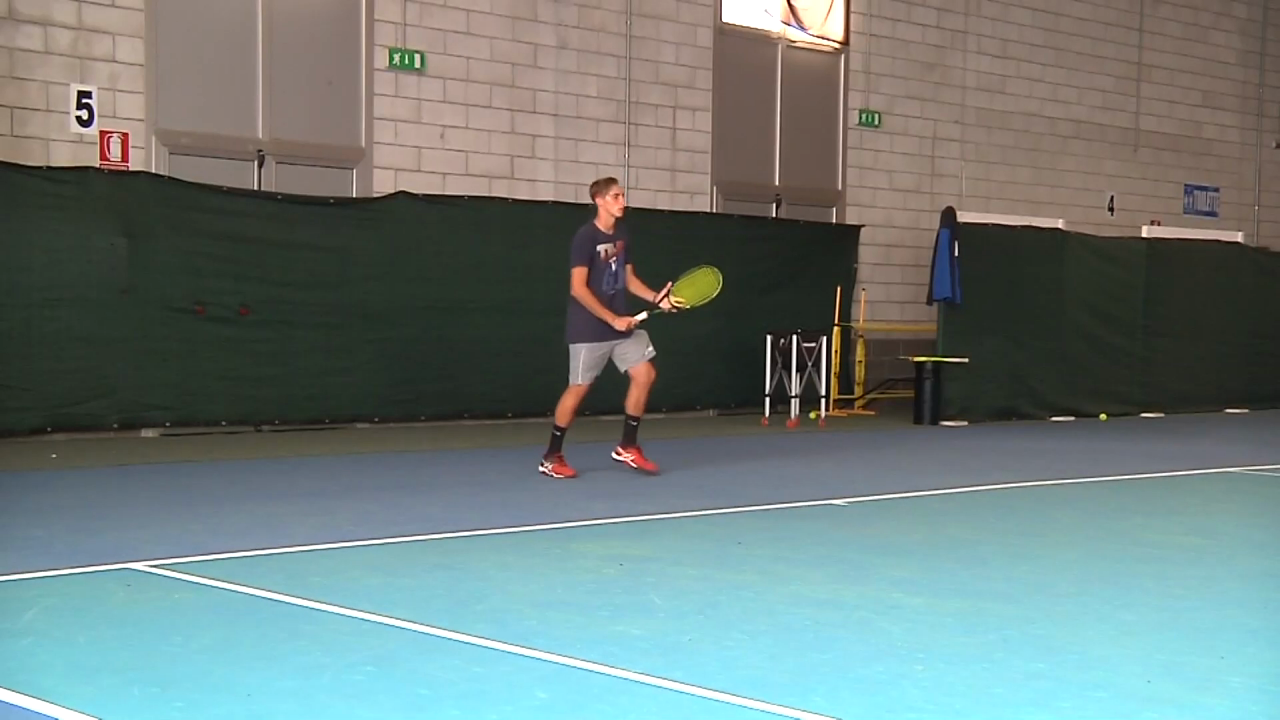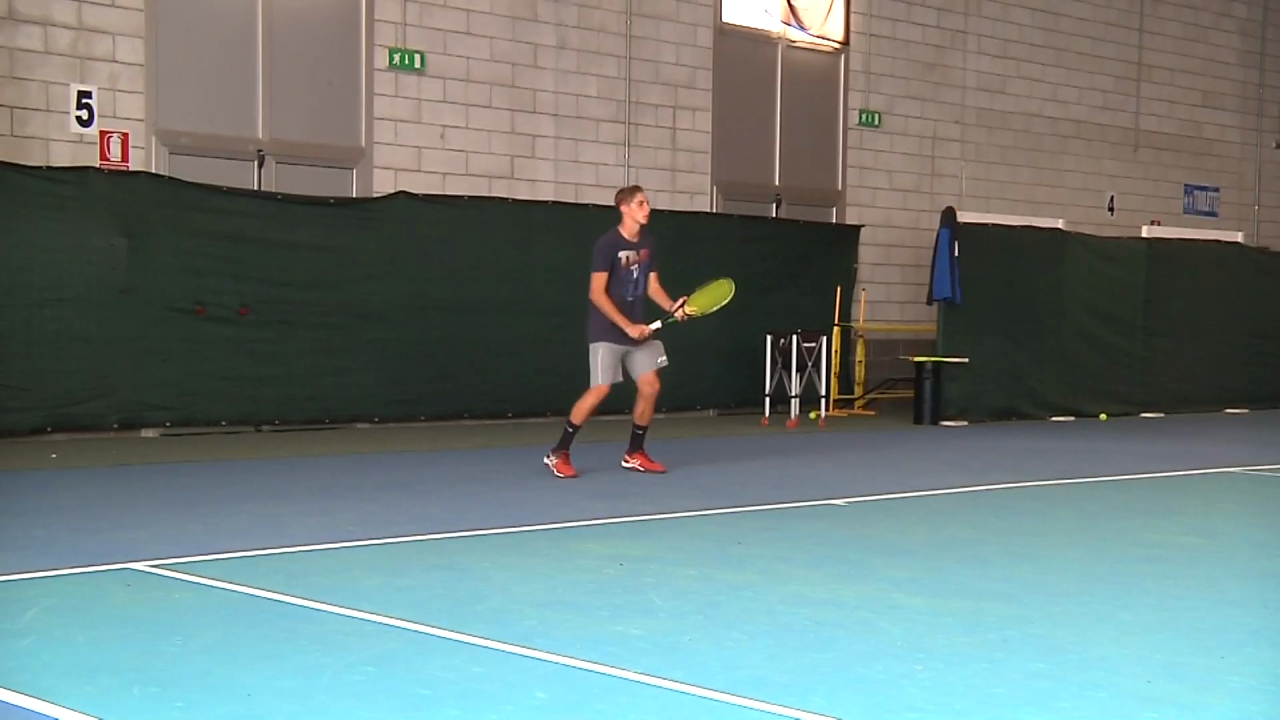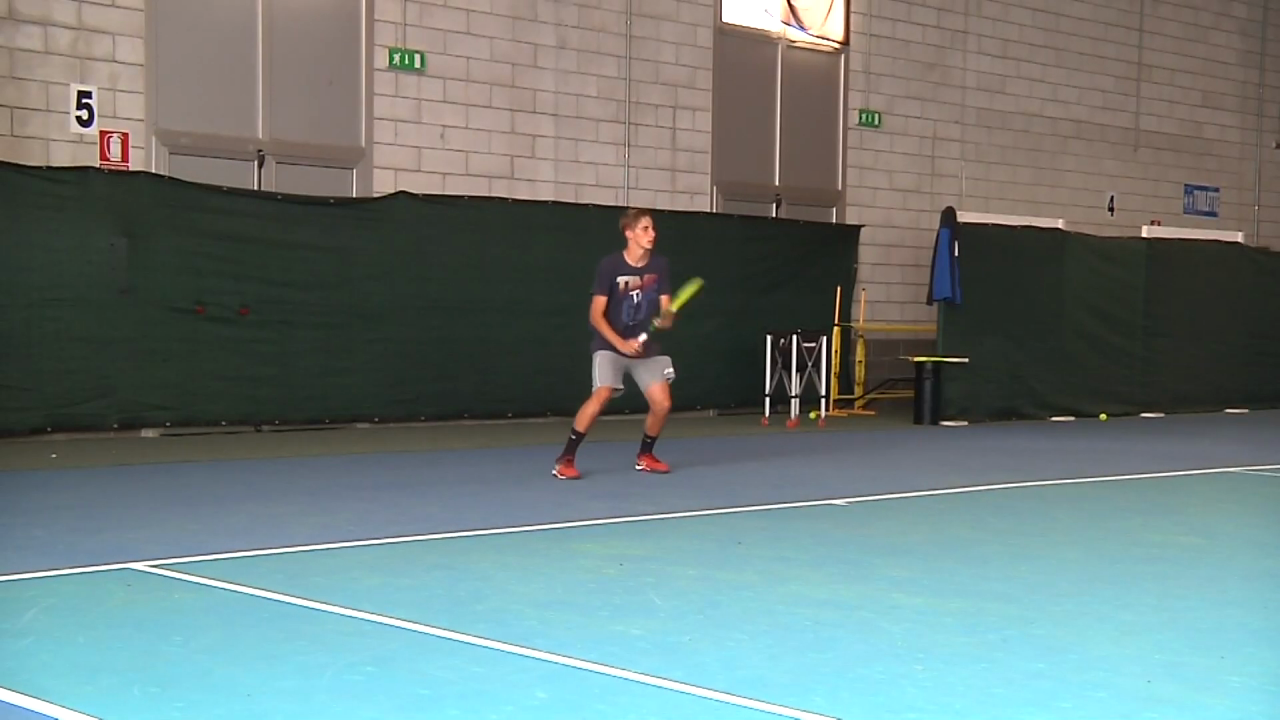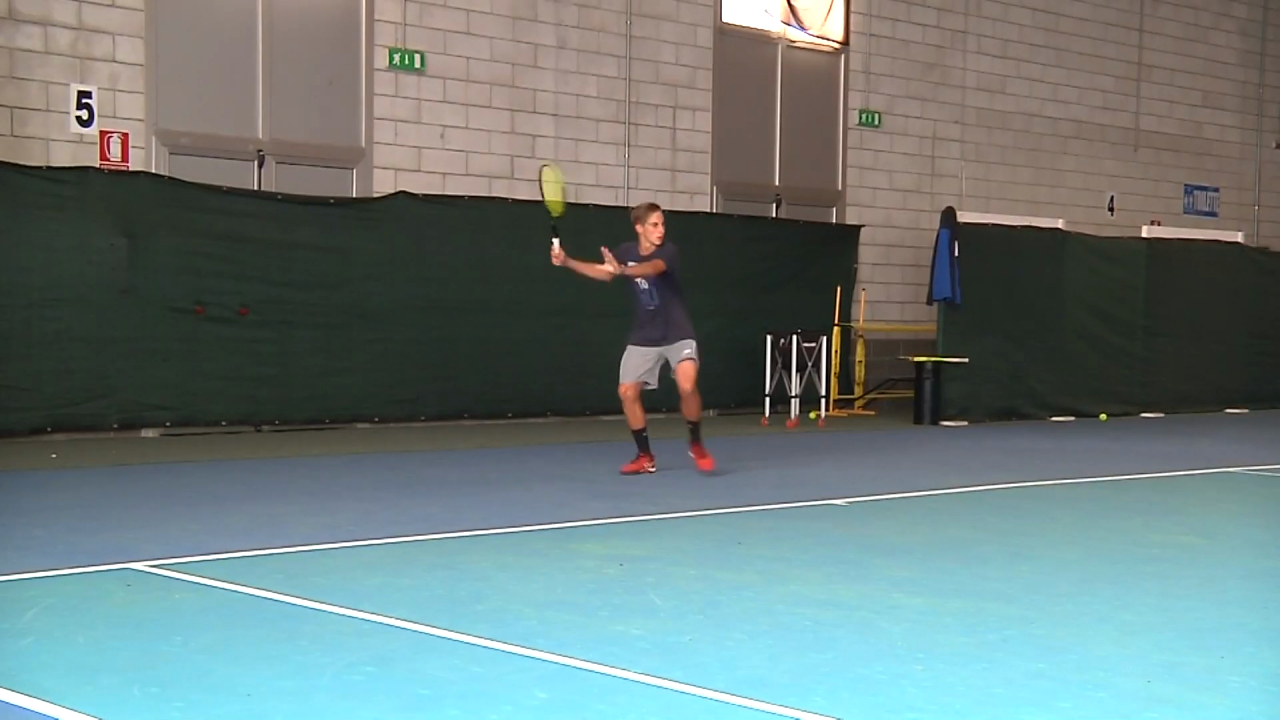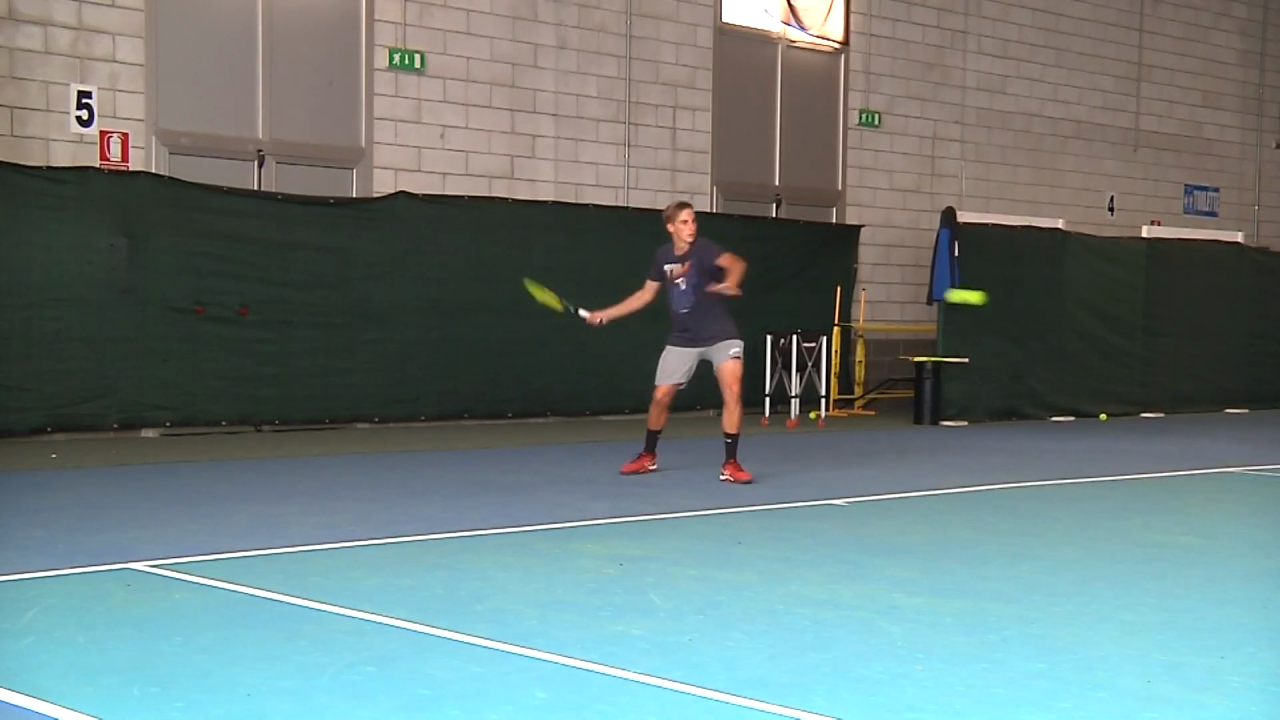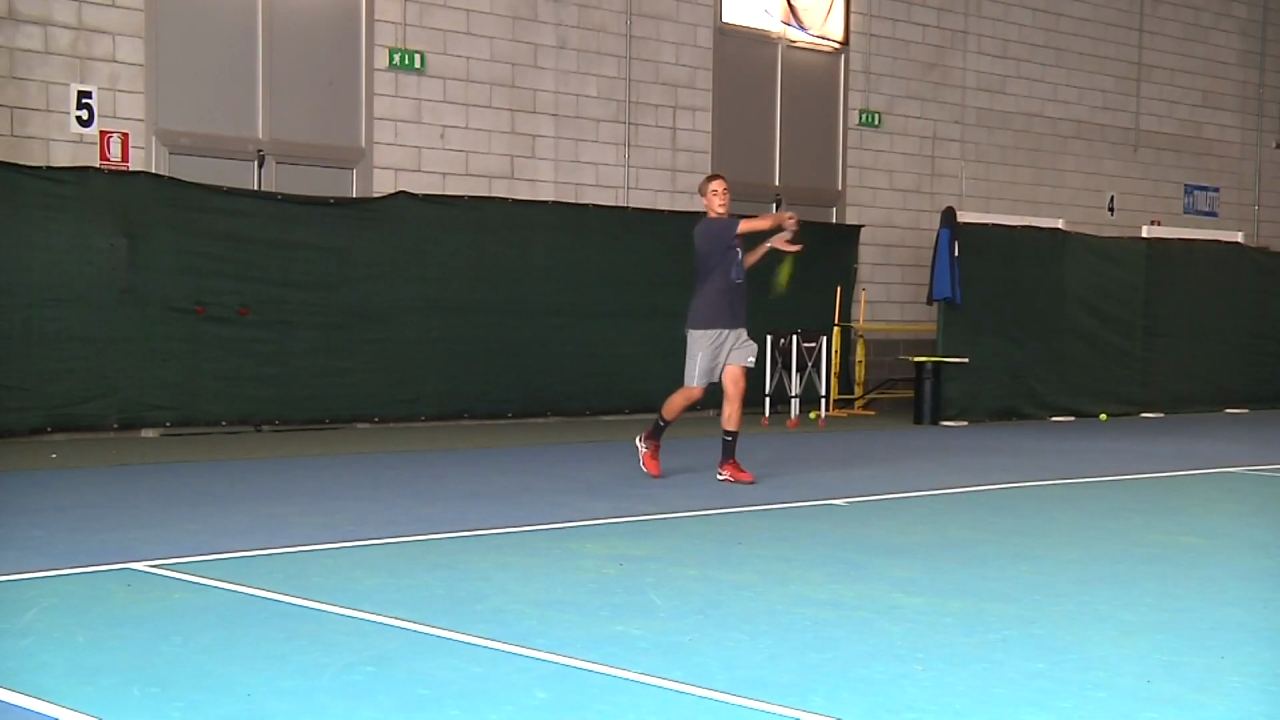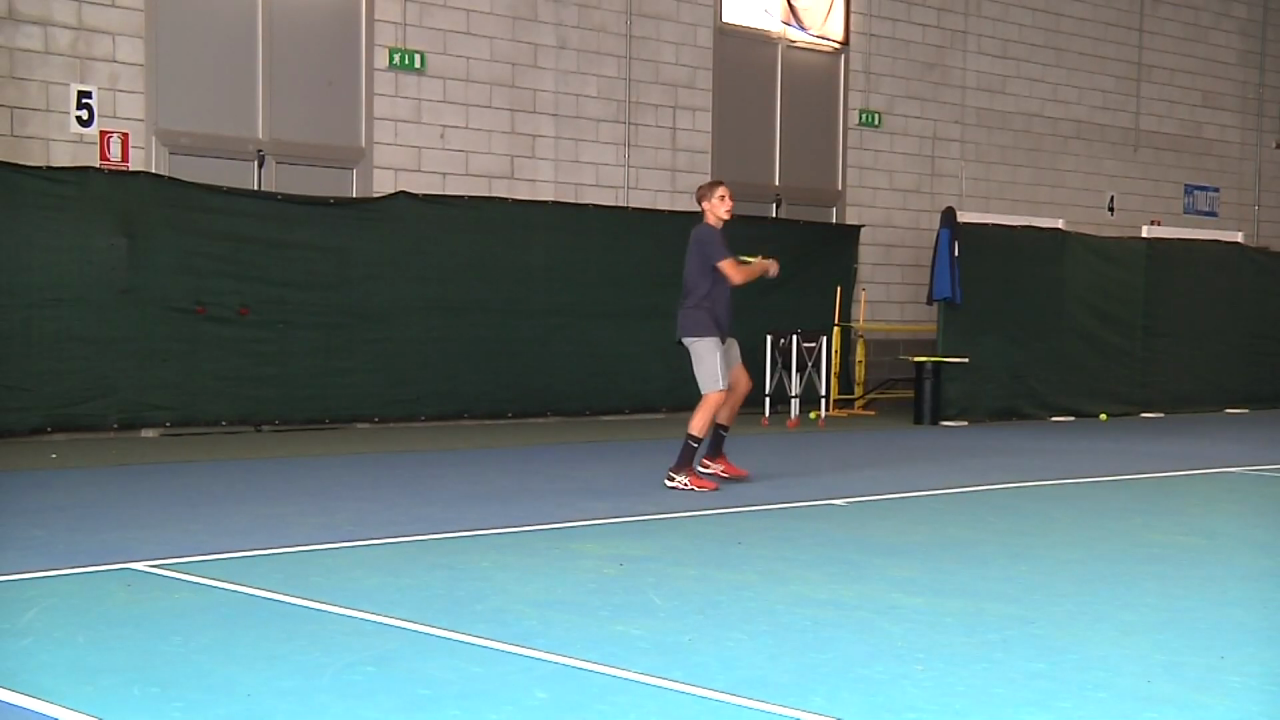
dt=0.4s
person 1, frame 1
left shoulder: (622, 235)
right shoulder: (585, 237)
right elbow: (577, 289)
left wrist: (657, 298)
right wrist: (613, 319)
left hip: (620, 326)
right hip: (588, 328)
left knee: (645, 374)
right knee: (579, 388)
left ankle: (628, 446)
right ankle: (552, 457)
person 1, frame 2
left shoulder: (648, 242)
right shoulder: (607, 243)
left elbow: (652, 286)
right elbow: (596, 293)
left wrist: (672, 307)
right wrist: (627, 326)
left hip: (636, 329)
right hip: (606, 330)
left knee: (650, 387)
right knee: (600, 390)
left ankle: (634, 453)
right ankle: (559, 452)
person 1, frame 3
left shoulder: (660, 265)
right shoulder: (609, 266)
left elbow: (665, 308)
right elbow: (595, 315)
left wrist: (666, 320)
right wrist: (620, 343)
left hip: (646, 347)
right hip: (610, 345)
left knee: (662, 403)
right knee: (602, 395)
left ankle: (645, 455)
right ankle: (565, 458)
person 1, frame 4
left shoulder: (668, 251)
right shoulder: (625, 251)
left elbow: (651, 269)
right elbow: (604, 272)
left wrist: (622, 270)
right wrist: (566, 262)
left hip: (677, 334)
right hip: (643, 337)
left knee: (687, 386)
right knee: (627, 392)
left ankle: (696, 445)
right ankle: (644, 456)
person 1, frame 5
left shoulder: (704, 247)
right shoulder: (661, 256)
left elbow: (735, 263)
right elbow: (645, 295)
left wrist: (730, 282)
right wrist: (608, 313)
left hip: (719, 334)
right hip: (682, 338)
left knee: (732, 389)
right knee: (661, 396)
left ankle: (730, 463)
right ankle: (648, 455)
person 1, frame 6
left shoulder: (726, 227)
right shoulder: (711, 227)
left elbow: (737, 264)
right elbow: (765, 222)
left wrist: (770, 244)
right wrist: (784, 218)
left hip: (734, 323)
right hip: (707, 323)
left knee: (735, 388)
right knee: (694, 391)
left ankle: (728, 463)
right ankle: (650, 439)
person 1, frame 7
left shoulder: (711, 235)
right shoulder: (707, 234)
right elbow: (735, 276)
left wrist: (755, 266)
right wrist: (764, 267)
left hip: (714, 327)
right hip: (701, 327)
left knee: (742, 385)
right knee: (717, 394)
left ankle: (713, 457)
right ankle: (680, 470)
